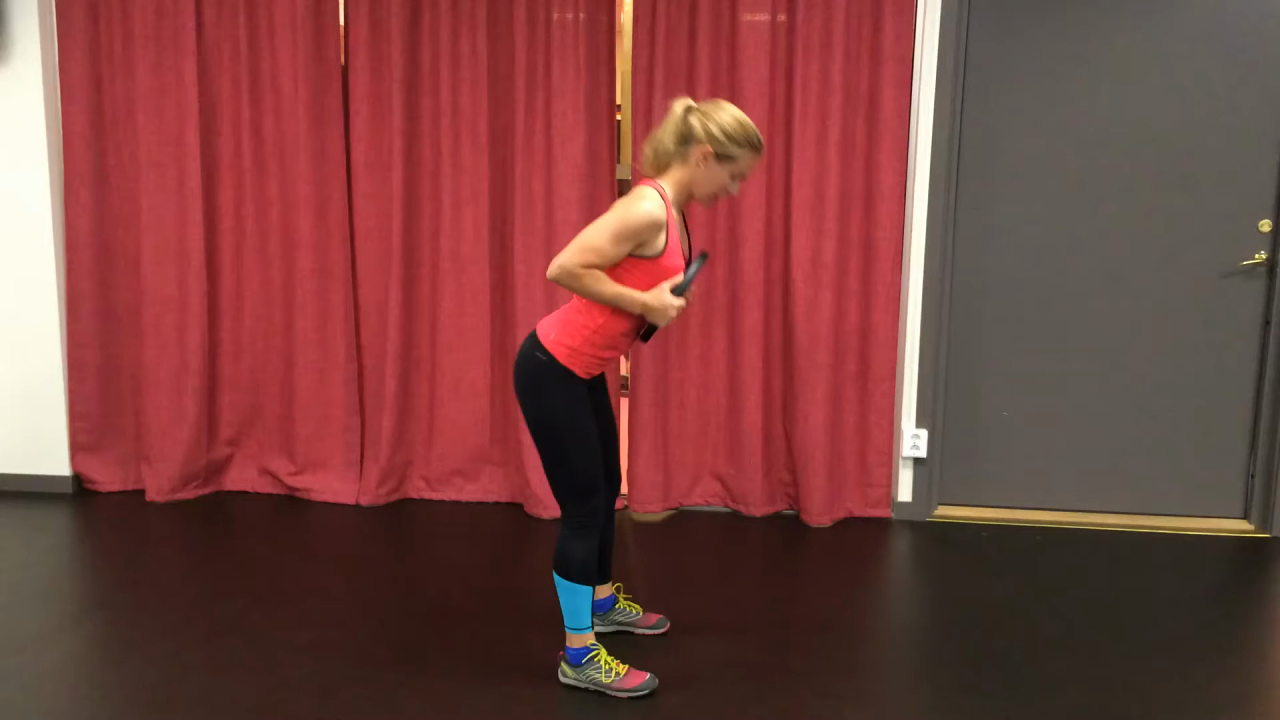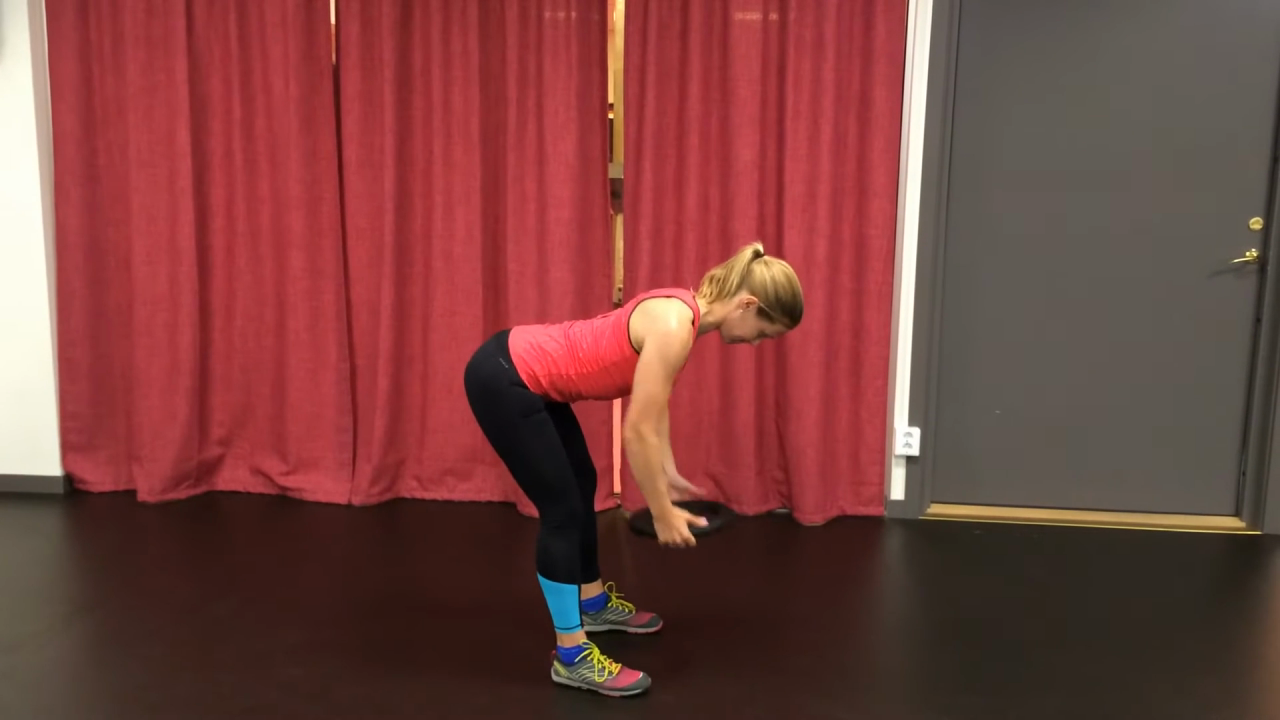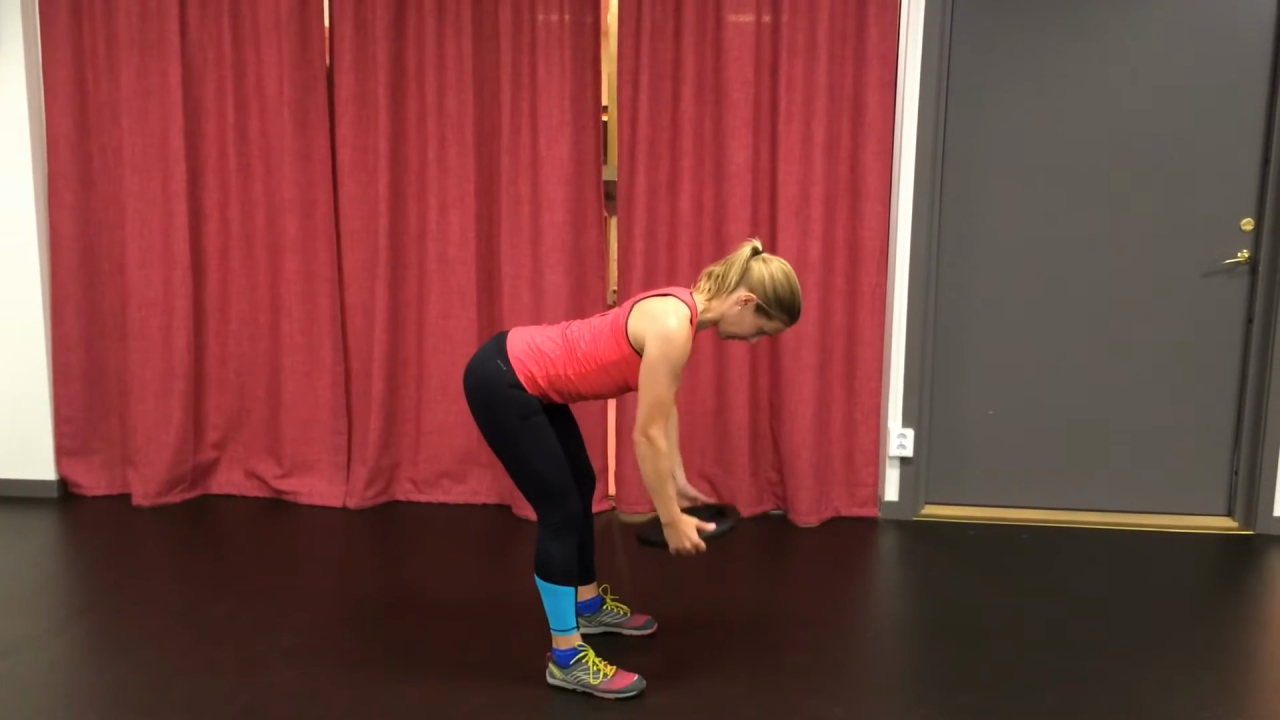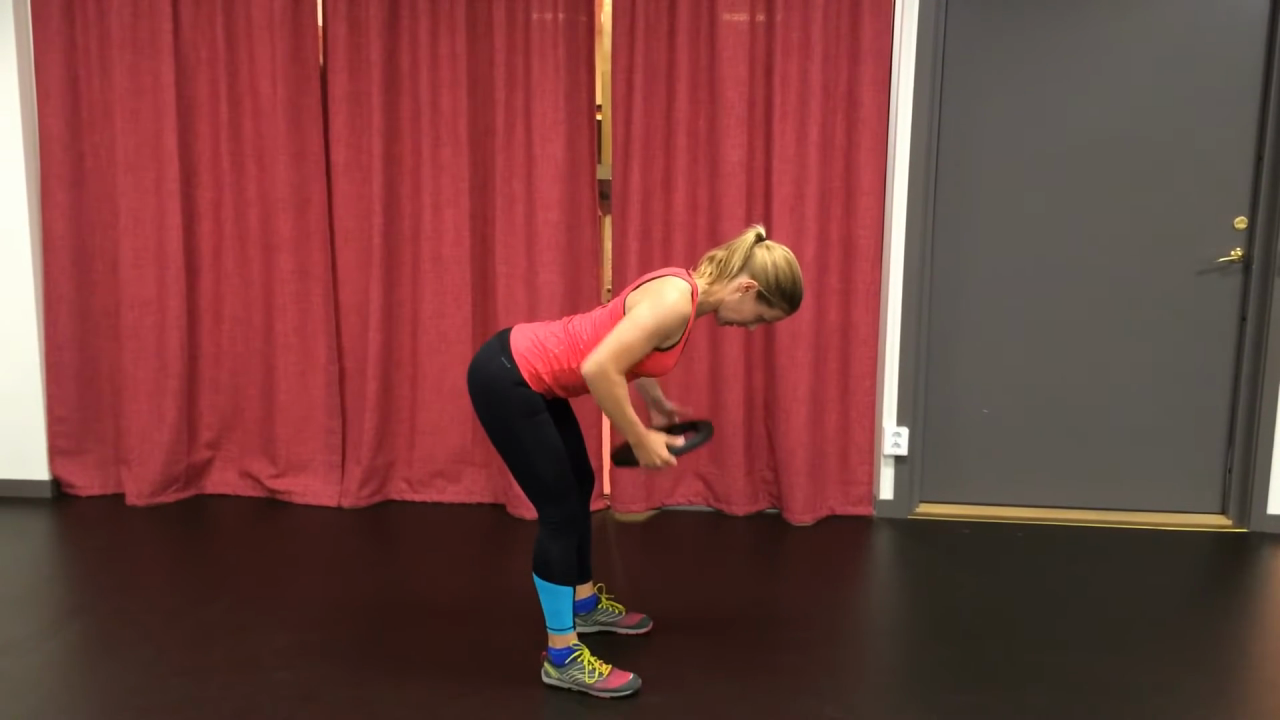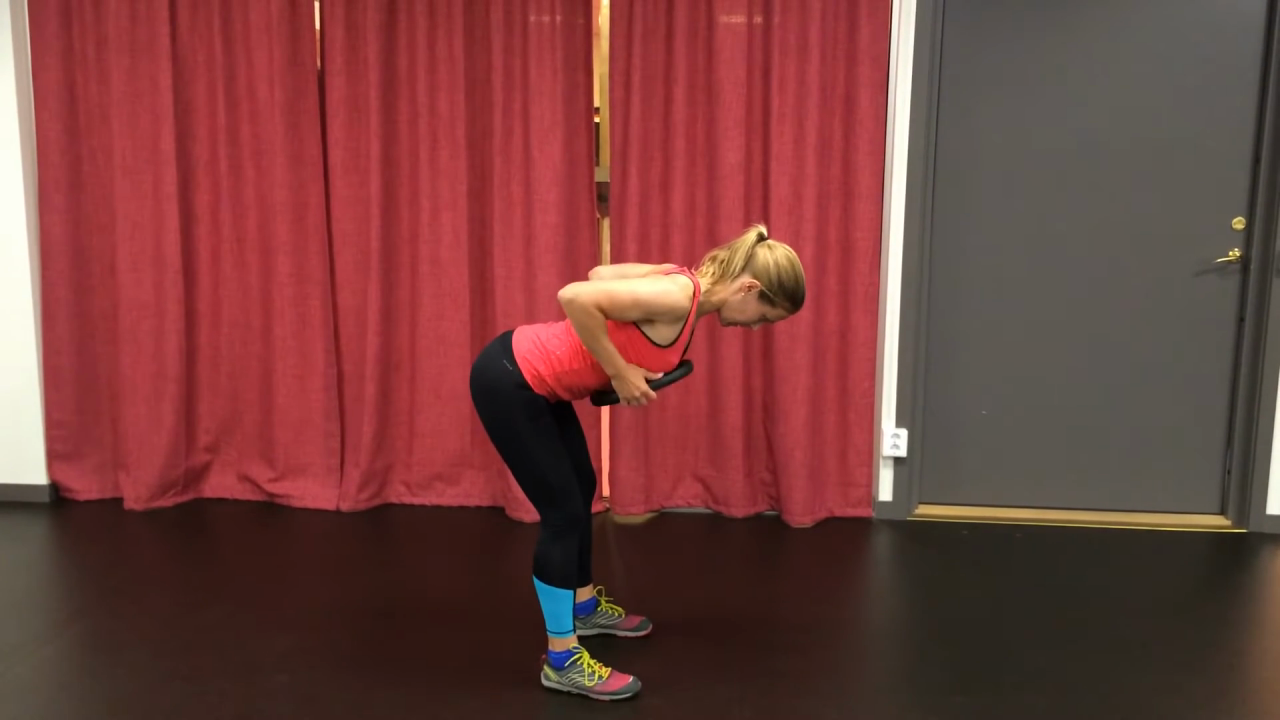
dt=1s
person 1, frame 1
left shoulder: (665, 202)
right shoulder: (649, 209)
right elbow: (564, 267)
left wrist: (652, 299)
right wrist: (643, 304)
left hip: (579, 369)
right hip: (555, 370)
left knee: (604, 489)
right knee: (584, 504)
left ankle: (602, 603)
right ankle: (578, 655)
person 1, frame 2
left shoulder: (684, 311)
right shoulder: (675, 327)
left elbow: (646, 404)
right elbow: (637, 431)
left wrist: (669, 475)
right wrist: (663, 515)
left hip: (527, 370)
right hip: (503, 379)
left knee: (581, 485)
right knee: (561, 508)
left ankle: (594, 604)
right ankle: (571, 655)
person 1, frame 3
left shoulder: (685, 310)
right shoulder: (673, 327)
left elbow: (663, 415)
right elbow: (650, 435)
left wrist: (677, 483)
right wrist: (671, 519)
left hip: (526, 372)
right hip: (501, 380)
left knee: (579, 487)
right knee: (560, 511)
left ankle: (589, 606)
right ankle: (567, 659)
person 1, frame 4
left shoulder: (683, 289)
right shoulder: (675, 300)
right elbow: (597, 369)
left wrist: (656, 403)
right wrist: (643, 441)
left hip: (529, 370)
right hip: (505, 377)
left knee: (579, 486)
right knee: (560, 508)
left ankle: (585, 604)
right ankle: (562, 657)
person 1, frame 5
left shoulder: (684, 284)
right shoulder: (676, 297)
left elbow: (598, 275)
right elbow: (575, 296)
left wrist: (628, 364)
right wrist: (622, 373)
left hip: (532, 373)
right hip: (509, 380)
left knee: (581, 488)
right knee: (563, 511)
left ankle: (585, 607)
right ankle: (562, 660)
